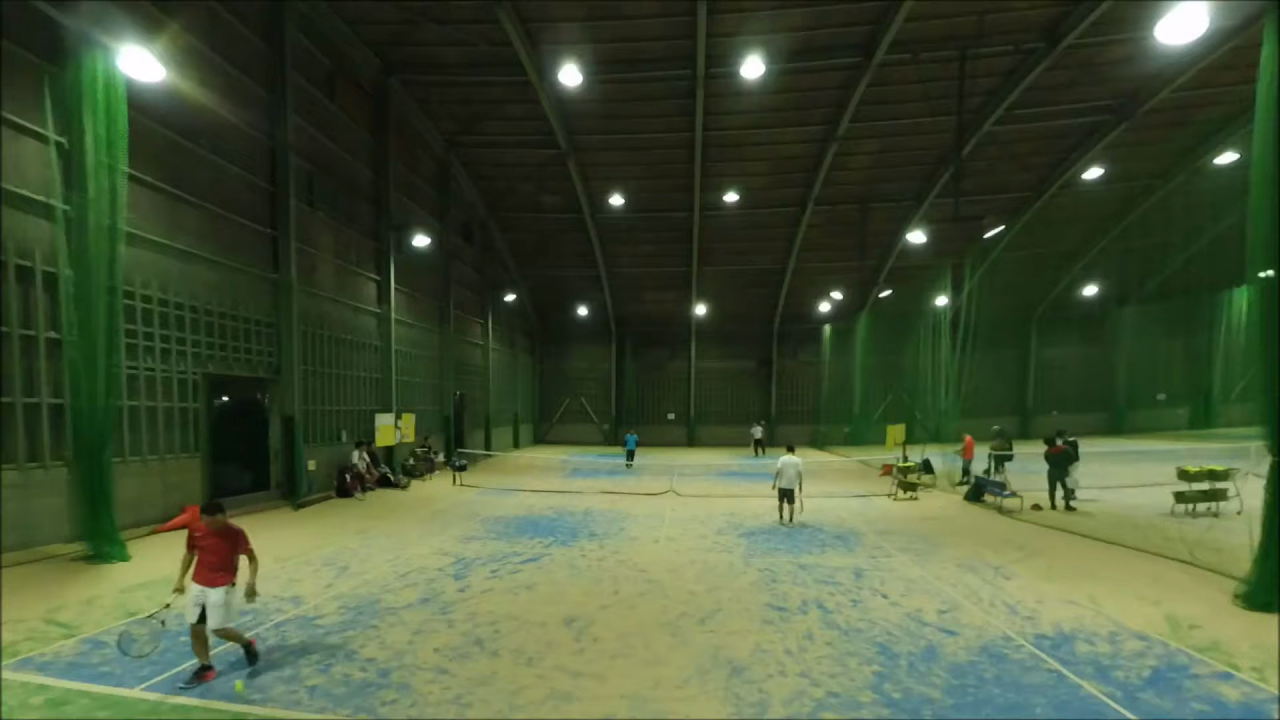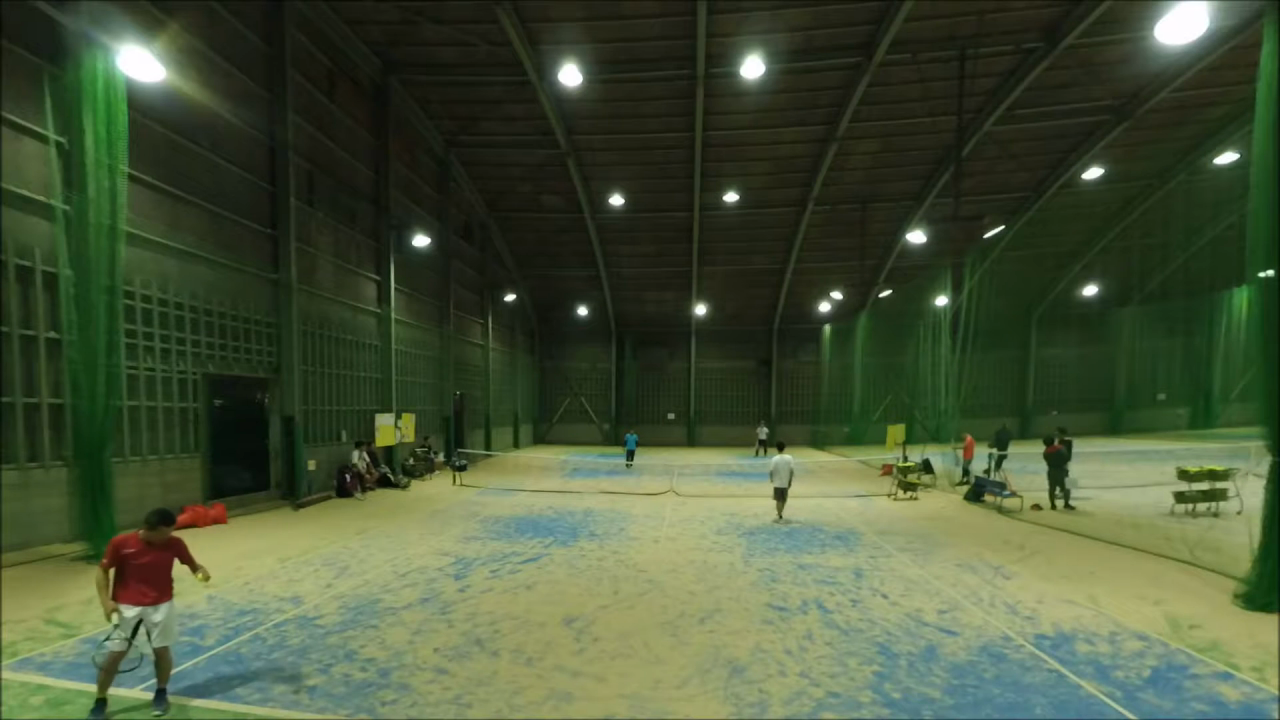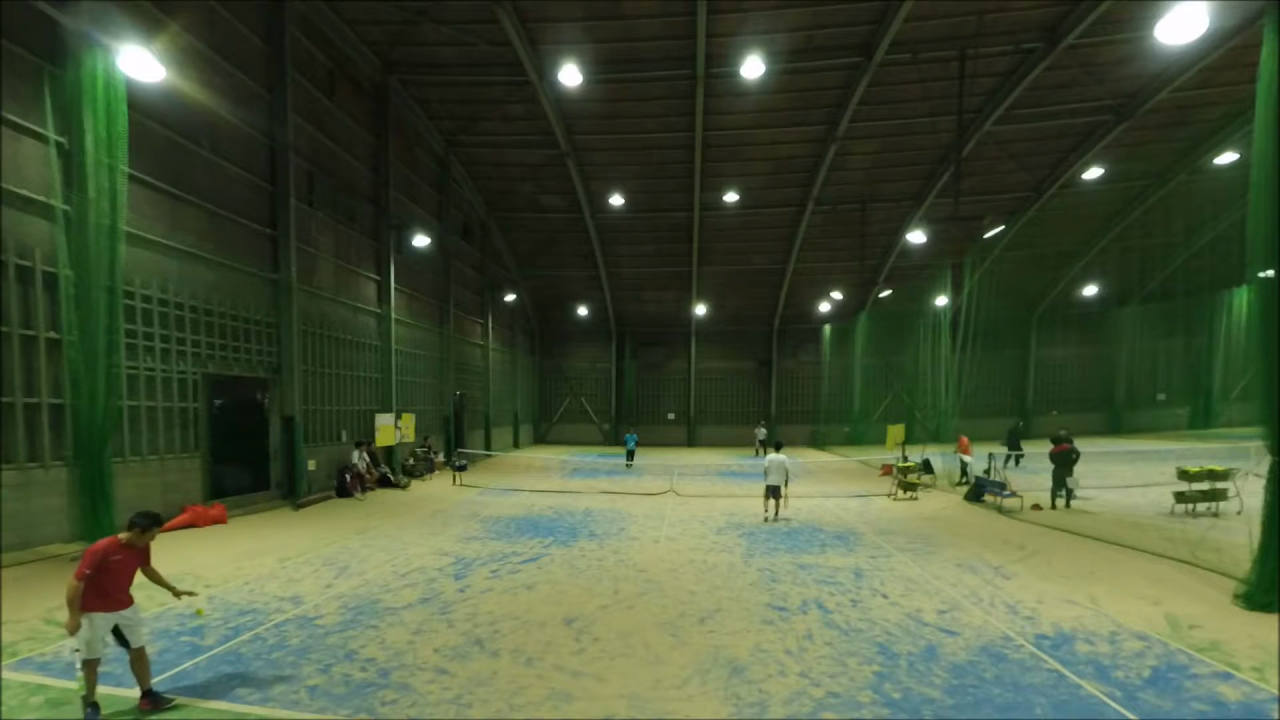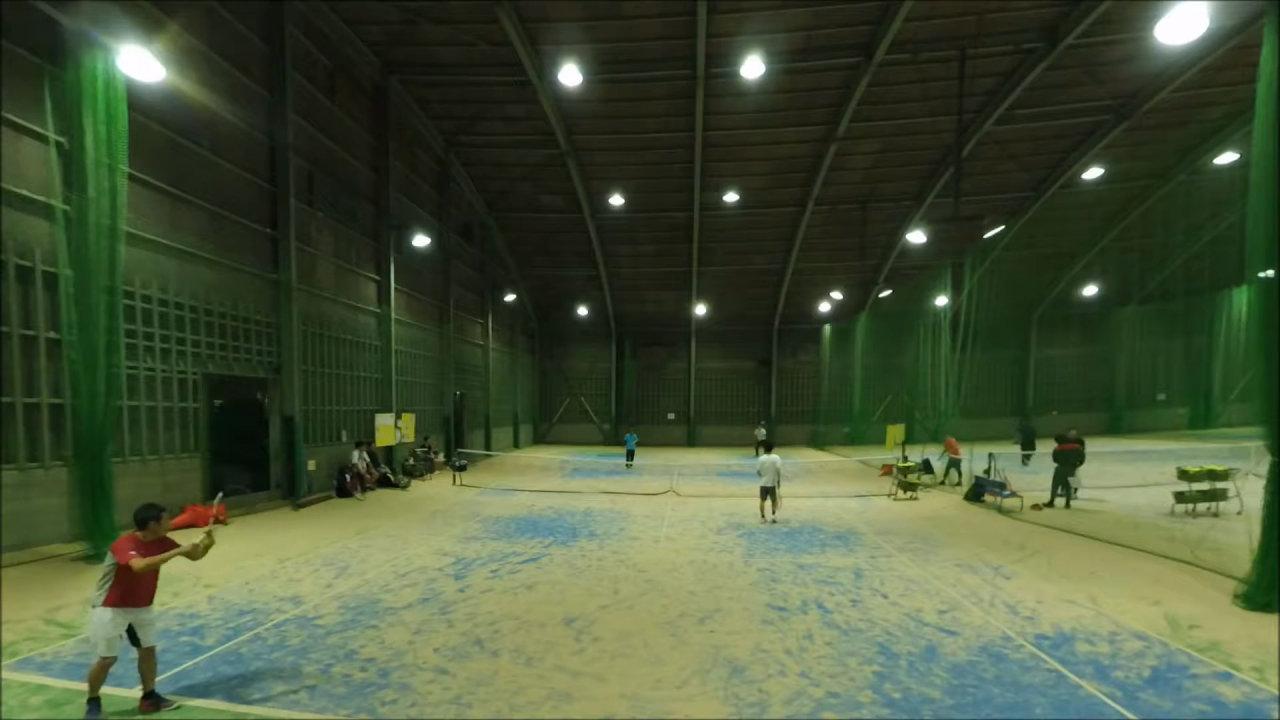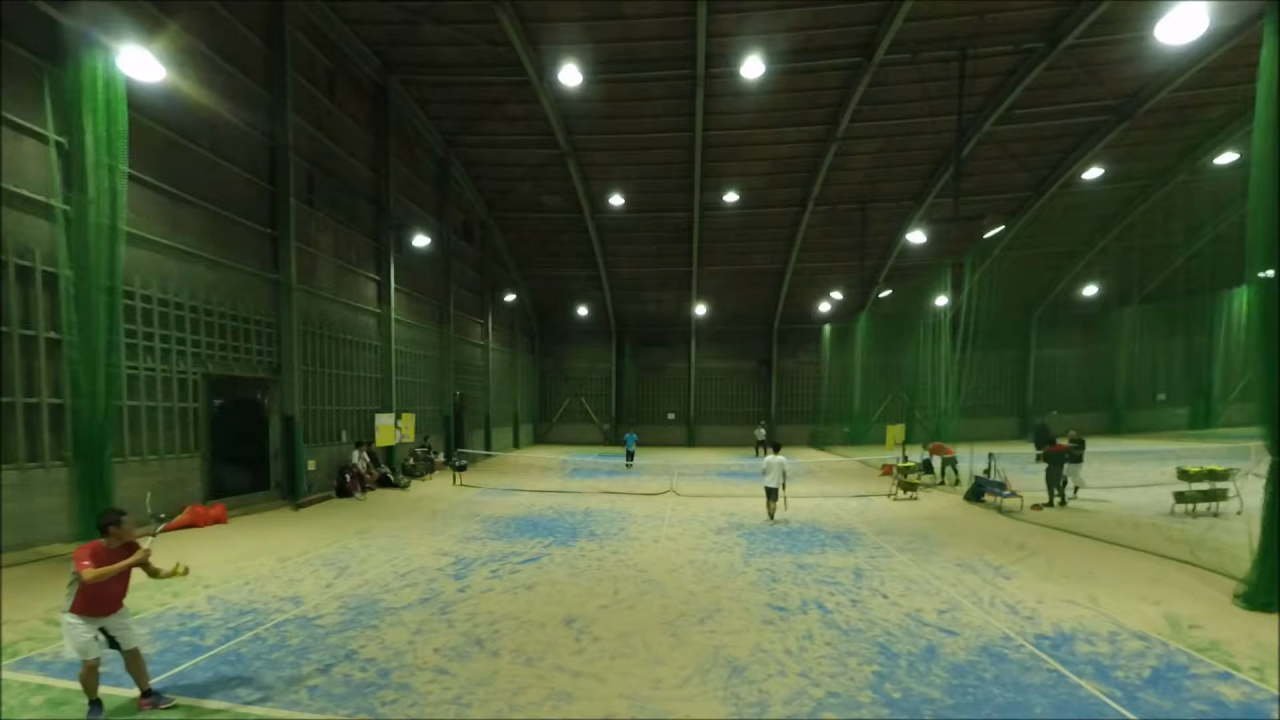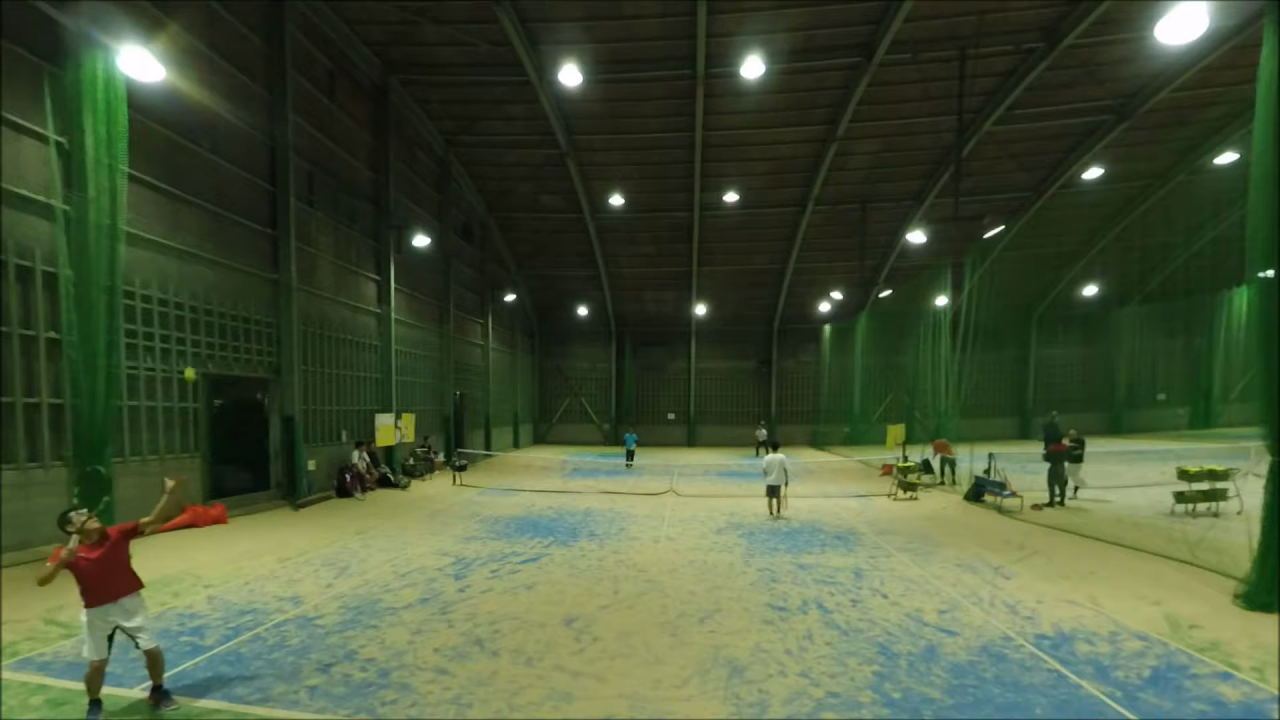
dt=0.7s
person 1, frame 1
left shoulder: (235, 533)
right shoulder: (195, 531)
left elbow: (252, 558)
left wrist: (251, 582)
right wrist: (180, 579)
left hip: (222, 587)
right hip: (198, 585)
left knee: (219, 630)
right knee: (195, 628)
left ankle: (247, 643)
right ankle: (205, 668)
person 1, frame 2
left shoulder: (175, 544)
right shoulder: (120, 543)
left elbow: (192, 565)
right elbow: (102, 571)
left wrist: (200, 571)
right wrist: (105, 601)
left hip: (160, 604)
right hip: (125, 605)
left knee: (162, 650)
right knee: (114, 655)
left ankle: (161, 693)
right ankle: (100, 702)
person 1, frame 3
left shoulder: (141, 548)
right shoulder: (100, 550)
left elbow: (147, 569)
right elbow: (75, 583)
left wrist: (173, 589)
right wrist: (73, 617)
left hip: (125, 607)
right hip: (95, 612)
left knee: (139, 651)
right knee: (91, 661)
left ankle: (148, 696)
person 1, frame 4
left shoulder: (161, 541)
right shoulder: (124, 544)
left elbow: (195, 555)
right elbow: (140, 566)
left wrist: (205, 545)
right wrist: (179, 551)
left hip: (141, 606)
right hip: (110, 608)
left knee: (148, 651)
right knee: (106, 659)
left ankle: (149, 696)
right ankle: (93, 702)
person 1, frame 5
left shoulder: (131, 548)
right shoulder: (87, 552)
left elbow: (152, 572)
right elbow: (89, 578)
left wrist: (173, 572)
right wrist: (129, 561)
left hip: (114, 611)
right hip: (81, 617)
left knee: (132, 652)
right knee: (91, 663)
left ankle: (147, 695)
person 1, frame 6
left shoulder: (118, 534)
right shoulder: (67, 553)
left elbow: (154, 519)
right elbow: (42, 581)
left wrist: (168, 493)
right wrist: (61, 562)
left hip: (130, 604)
right hip: (96, 612)
left knee: (153, 651)
right knee: (97, 664)
left ankle: (158, 691)
